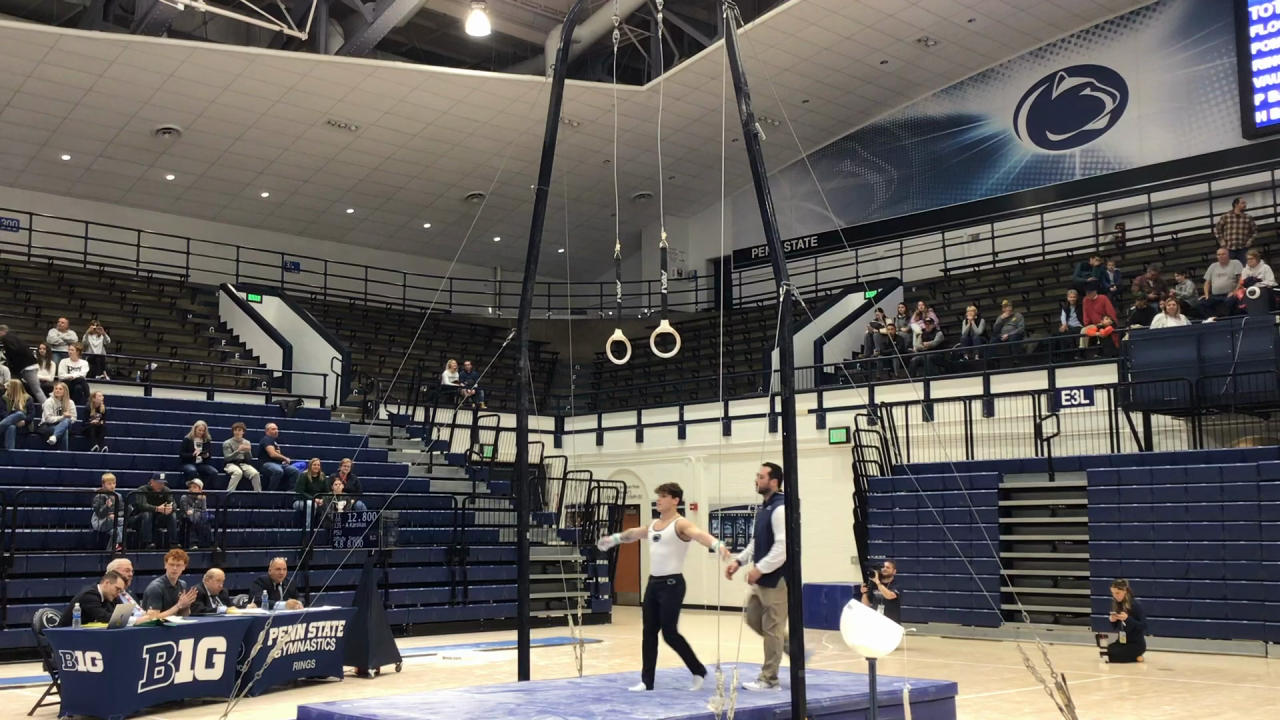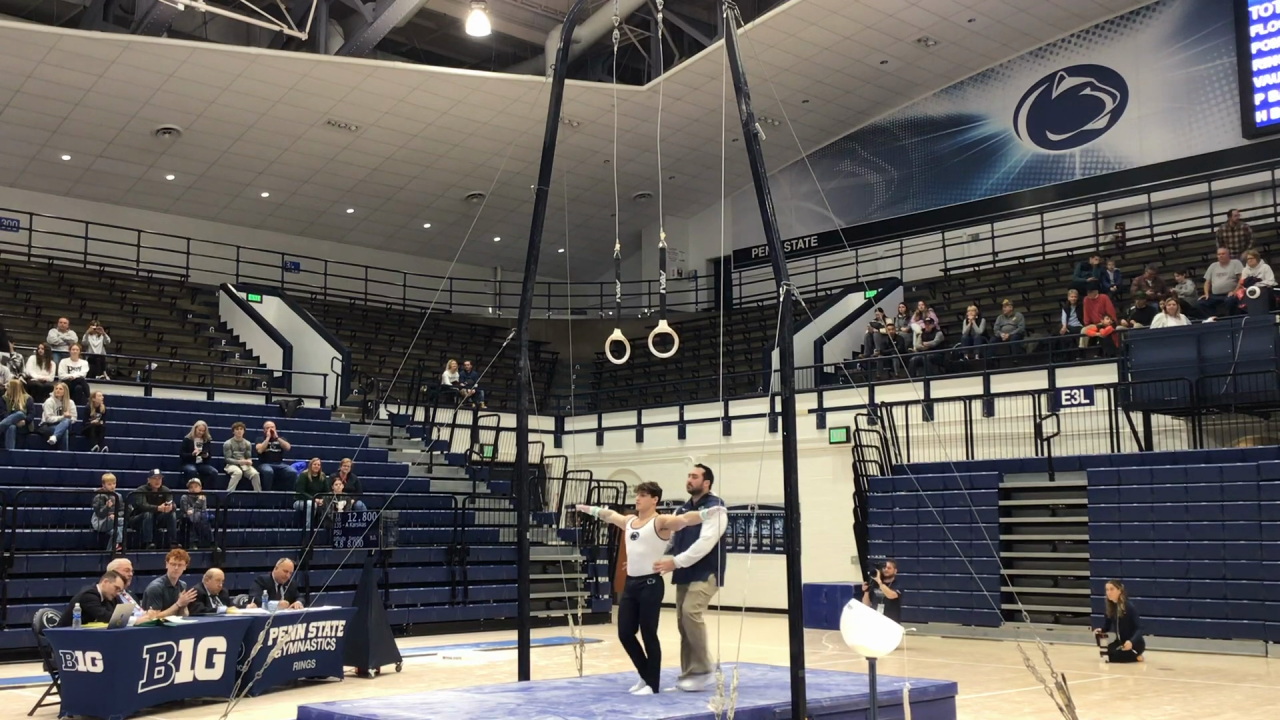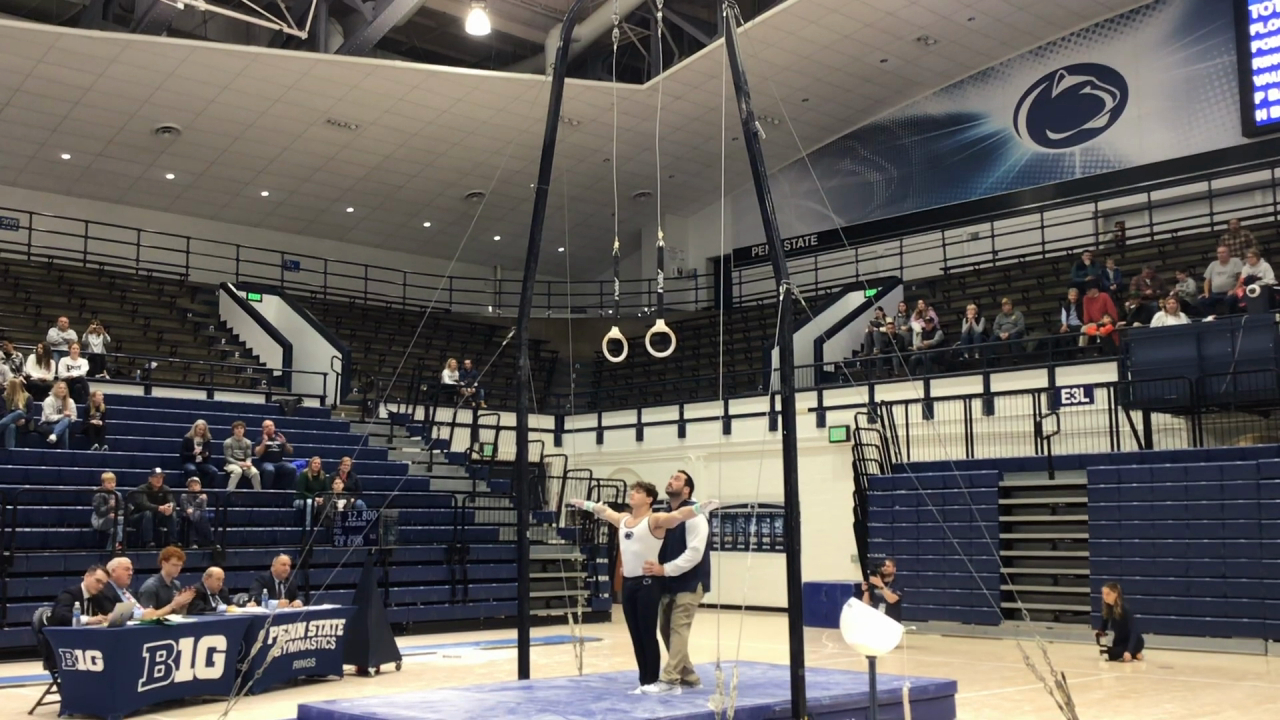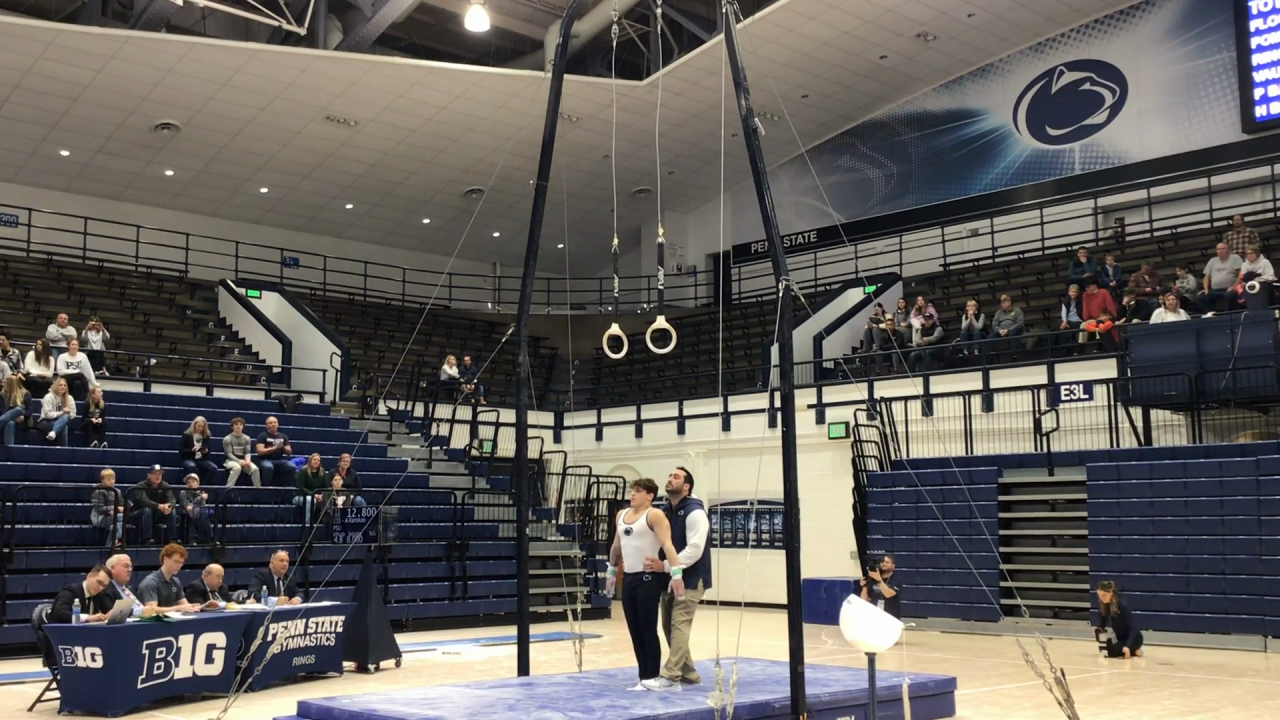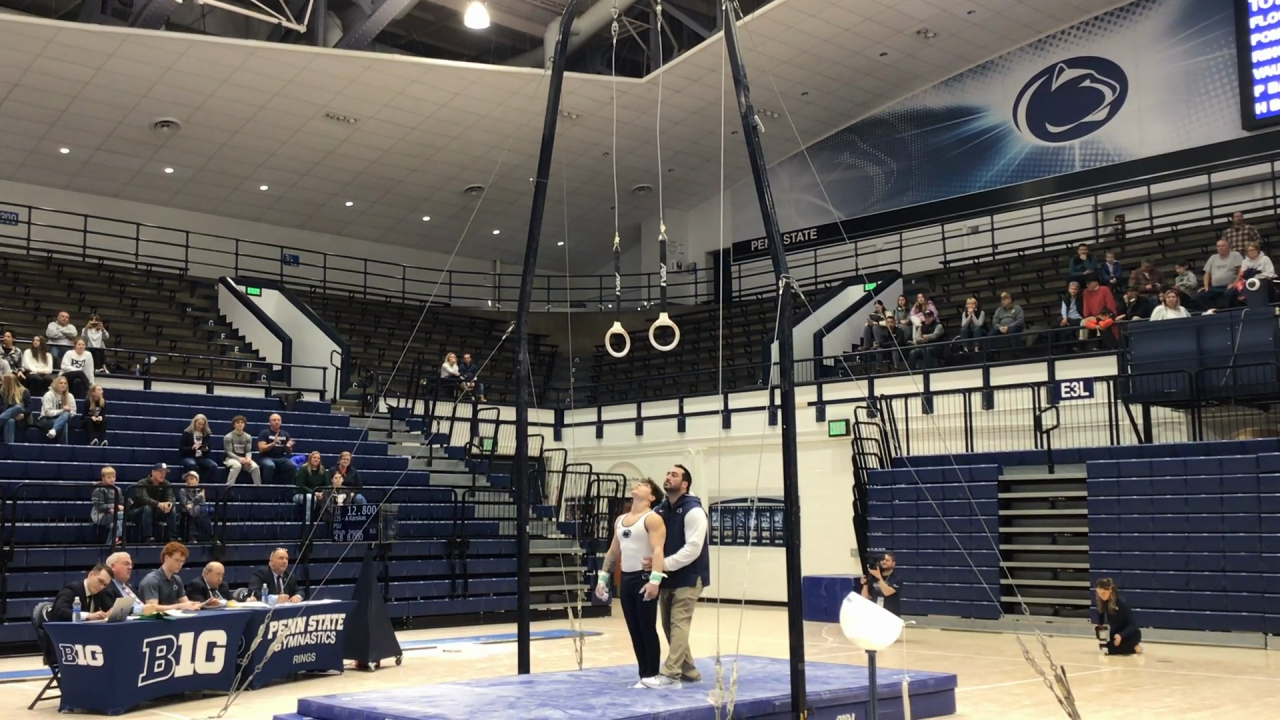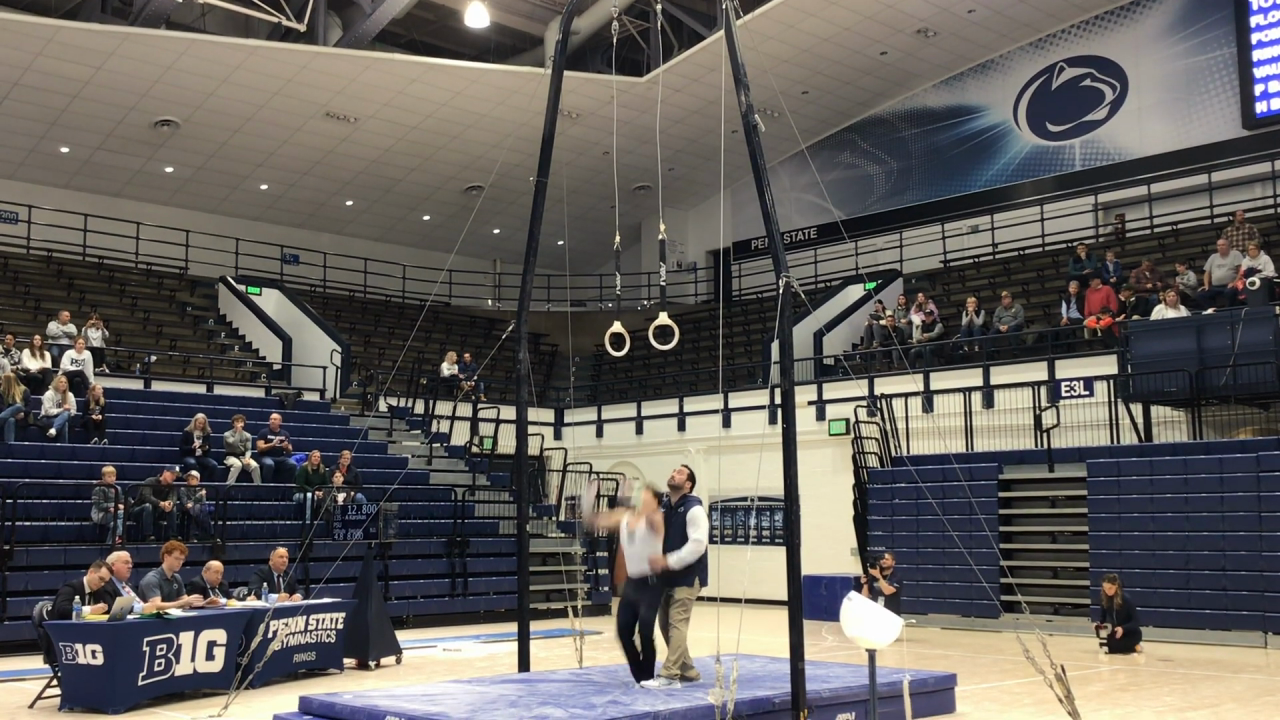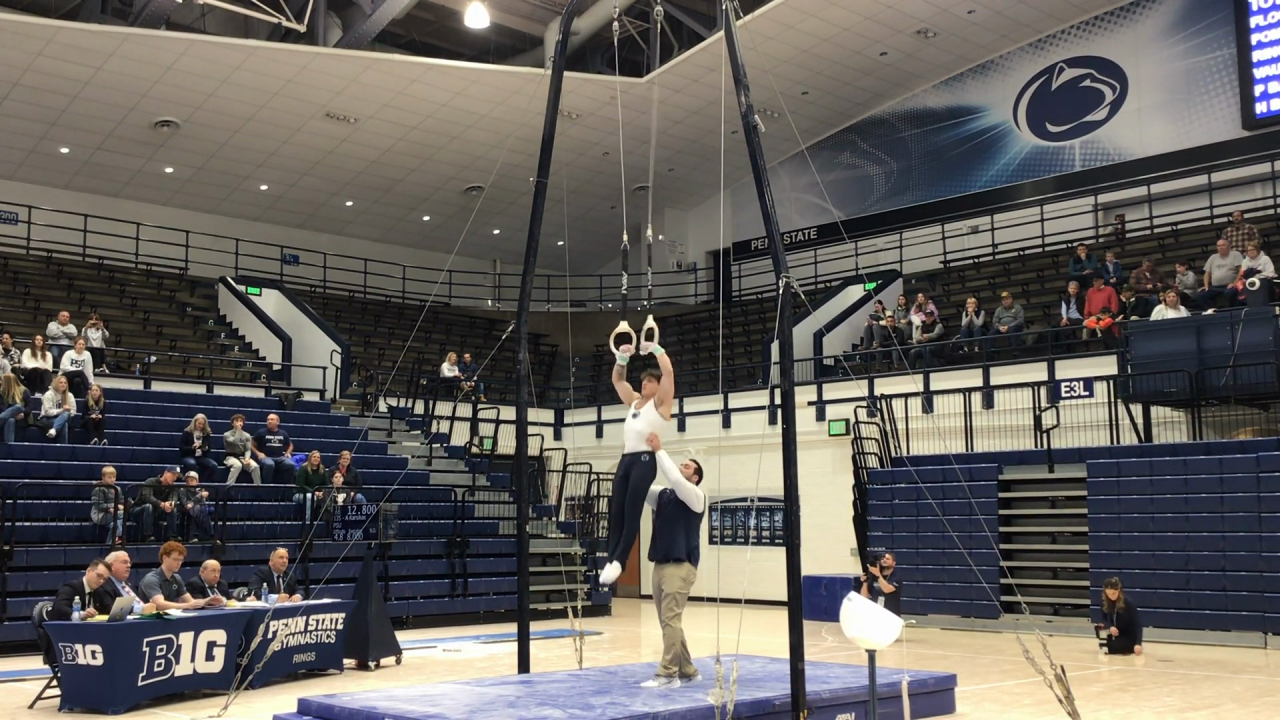
dt=0.7s
person 1, frame 1
left shoulder: (781, 509)
right shoulder: (764, 508)
left elbow: (784, 547)
left wrist: (760, 569)
right wrist: (738, 561)
left hip: (778, 578)
right hip: (766, 578)
left knee: (772, 627)
right knee: (753, 618)
left ankle: (769, 679)
person 1, frame 2
left shoulder: (714, 509)
right shoulder: (683, 510)
left elbow: (705, 544)
left wrist: (675, 562)
left hip: (706, 575)
right hip: (685, 576)
left knee: (691, 614)
right knee: (684, 623)
left ankle: (703, 670)
right ankle: (689, 674)
person 1, frame 3
left shoulder: (693, 516)
left elbow: (694, 554)
right elbow: (657, 548)
left wrist: (664, 569)
right wrist: (649, 566)
left hip: (690, 583)
right hip: (669, 584)
left knee: (678, 629)
right knee: (666, 628)
left ankle: (670, 680)
right ankle: (688, 676)
person 1, frame 4
left shoulder: (694, 512)
right shoulder: (663, 512)
left elbow: (694, 550)
left wrist: (665, 565)
right wrist: (648, 560)
left hip: (689, 580)
left knee: (679, 626)
right knee: (669, 627)
left ankle: (670, 676)
right ankle: (688, 674)
person 1, frame 5
left shoulder: (693, 510)
right shoulder: (660, 510)
left elbow: (693, 549)
left wrist: (664, 564)
left hip: (688, 578)
right hip: (667, 578)
left knee: (679, 625)
right knee: (670, 625)
left ankle: (670, 674)
right ankle: (688, 671)
person 1, frame 6
left shoulder: (695, 509)
right shoulder: (662, 508)
left elbow: (698, 545)
left wrist: (669, 561)
right wrist: (653, 557)
left hip: (688, 578)
right hip: (667, 577)
left knee: (677, 624)
right knee: (666, 626)
left ankle: (670, 675)
right ankle: (687, 671)
person 1, frame 7
left shoulder: (695, 495)
right shoulder: (662, 495)
left elbow: (675, 480)
left wrist: (659, 451)
left hip: (680, 565)
right hip: (661, 564)
left knee: (671, 620)
right knee: (668, 622)
left ankle: (667, 674)
right ankle: (687, 670)
person 2, frame 1
left shoulder: (681, 524)
right shoulder: (653, 525)
left elbow: (700, 535)
right elbow: (634, 533)
left wrist: (718, 545)
right wrist: (613, 538)
left hip: (672, 583)
right hip: (653, 582)
left knee: (669, 633)
right knee: (648, 632)
left ankle: (698, 671)
right ankle: (646, 681)
person 2, frame 2
left shoulder: (661, 522)
right shoulder: (629, 521)
left elbow: (685, 519)
right elbow: (609, 514)
left wrist: (709, 512)
right wrist: (590, 509)
left hip: (650, 583)
right hip: (631, 583)
left knee: (648, 635)
right knee: (625, 633)
left ankle: (653, 683)
right ankle: (645, 676)
person 2, frame 3
left shoulder: (655, 520)
right shoulder: (622, 519)
left elbow: (678, 515)
right elbow: (604, 511)
left wrist: (700, 508)
right wrist: (586, 505)
left hip: (647, 583)
right hip: (628, 583)
left knee: (648, 635)
right knee: (636, 636)
left ankle: (652, 682)
right ankle: (644, 682)
person 2, frame 4
left shoulder: (654, 516)
right shoulder: (622, 515)
left elbow: (667, 545)
right elbow: (616, 546)
left wrist: (676, 574)
right wrist: (611, 572)
left hip: (648, 578)
right hip: (629, 579)
left knee: (647, 631)
right knee: (634, 632)
left ankle: (652, 678)
right ankle: (643, 678)
person 2, frame 5
left shoulder: (652, 519)
right shoulder: (620, 520)
left elbow: (657, 551)
right elbow: (613, 552)
left wrist: (655, 580)
right wrist: (603, 578)
left hip: (644, 578)
right hip: (626, 578)
left knee: (646, 630)
right knee: (634, 631)
left ankle: (652, 676)
right ankle: (644, 675)
person 2, frame 6
left shoulder: (654, 521)
right shoulder: (623, 519)
left elbow: (651, 516)
right elbow: (596, 524)
left wrist: (642, 499)
right wrist: (588, 506)
left hip: (650, 584)
right hip: (631, 584)
left knee: (645, 631)
right knee: (623, 633)
left ankle: (648, 678)
right ankle: (639, 677)
person 2, frame 7
left shoulder: (661, 402)
right shoulder: (634, 401)
left elbow: (668, 372)
right elbow: (617, 380)
left wrist: (655, 349)
right wrist: (622, 357)
left hip: (644, 460)
right hip: (626, 461)
left knee: (632, 513)
right knee: (616, 513)
left ankle: (618, 561)
right ankle: (610, 560)
